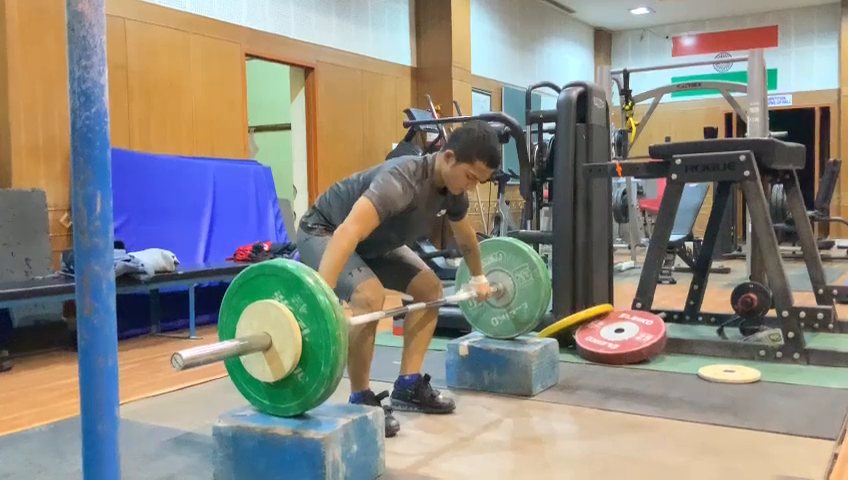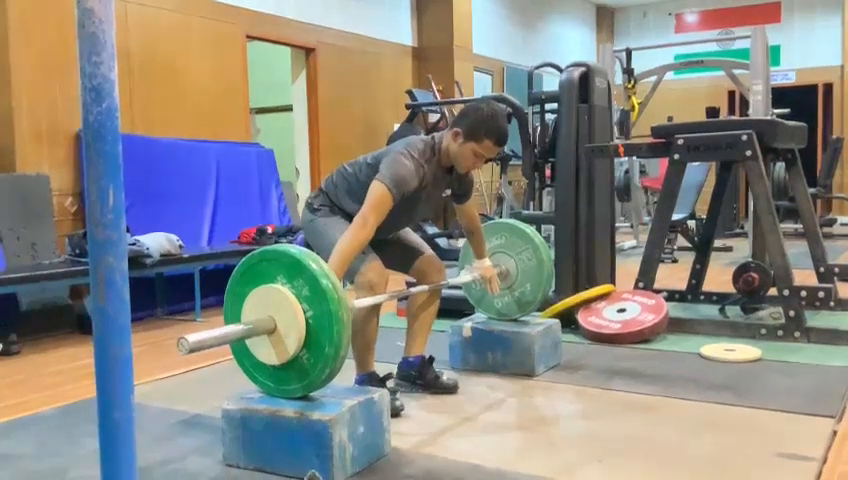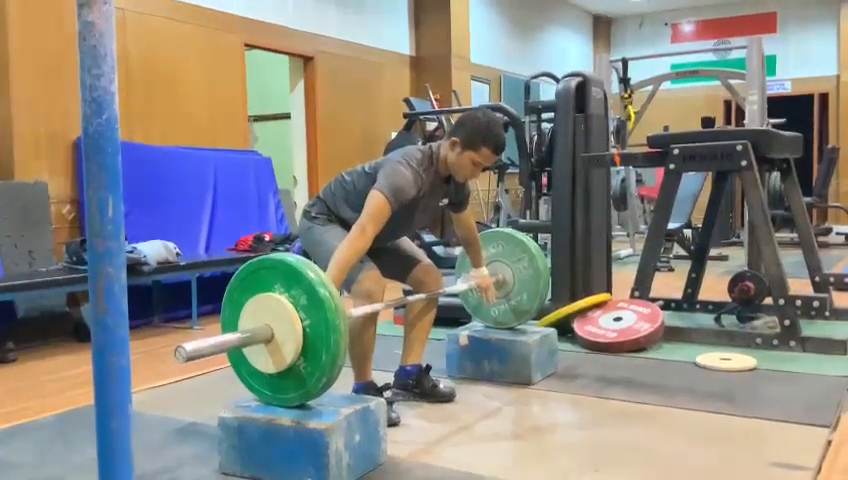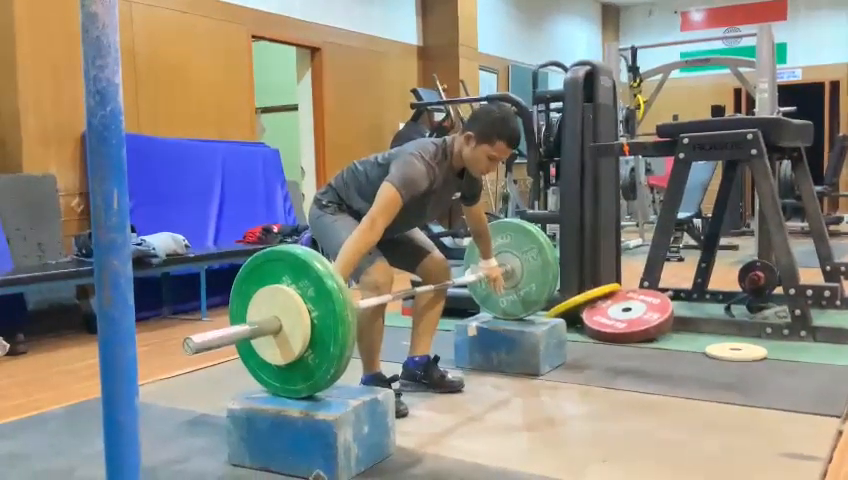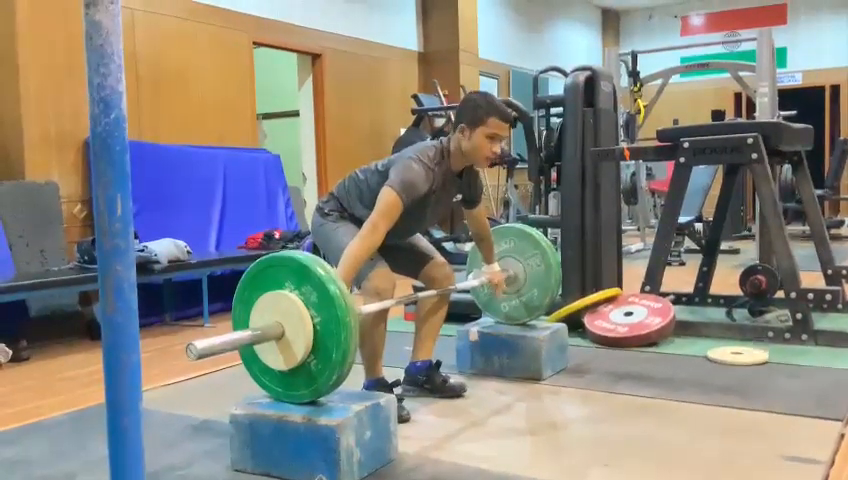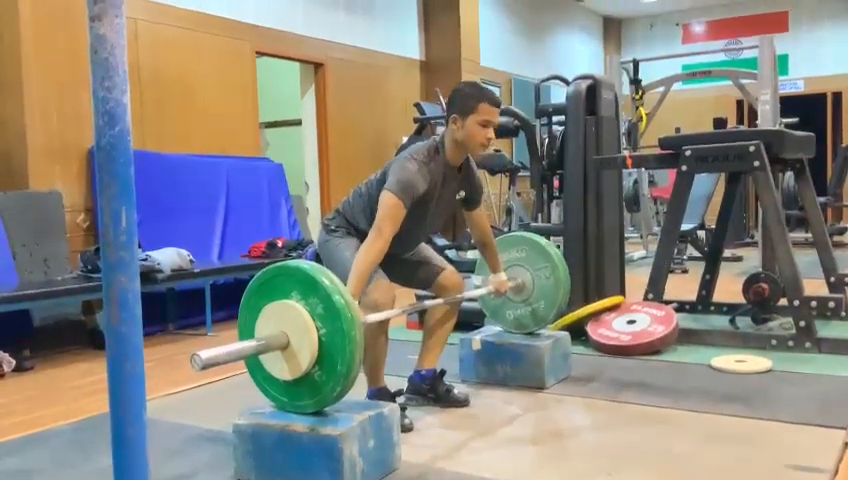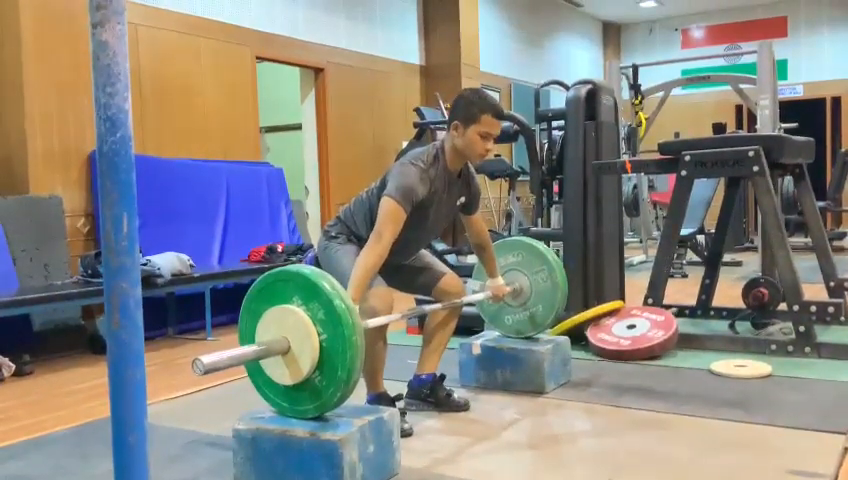
dt=0.7s
person 1, frame 1
left shoulder: (454, 192)
right shoulder: (401, 180)
left elbow: (466, 238)
right elbow: (346, 234)
left wrist: (479, 280)
left hip: (374, 240)
right hip: (323, 232)
left knee: (430, 289)
right knee: (370, 295)
left ankle: (409, 386)
right ankle: (361, 399)
person 1, frame 2
left shoulder: (459, 173)
right shoulder: (409, 161)
left elbow: (470, 222)
right elbow: (364, 222)
left wrist: (483, 262)
left hip: (379, 220)
right hip: (328, 212)
left knee: (432, 271)
right knee: (372, 277)
left ankle: (412, 367)
right ankle: (366, 381)
person 1, frame 3
left shoulder: (456, 182)
right shoulder: (407, 171)
left elbow: (468, 232)
right elbow: (362, 231)
left wrist: (480, 271)
left hip: (376, 228)
right hip: (326, 221)
left knee: (429, 280)
right knee: (370, 286)
left ankle: (409, 376)
right ankle: (364, 390)
person 1, frame 4
left shoulder: (469, 175)
right shoulder: (419, 163)
left elbow: (478, 224)
right elbow: (372, 224)
left wrist: (489, 262)
left hip: (386, 217)
right hip: (336, 210)
left knee: (438, 270)
right knee: (378, 278)
left ankle: (417, 367)
right ankle: (372, 381)
person 1, frame 5
left shoulder: (468, 176)
right shoulder: (419, 167)
left elbow: (480, 230)
right elbow: (373, 230)
left wrist: (492, 267)
left hip: (390, 226)
right hip: (338, 217)
left knee: (442, 276)
right knee: (380, 284)
left ankle: (419, 372)
right ankle: (374, 387)
person 1, frame 6
left shoulder: (467, 174)
right shoulder: (415, 167)
left elbow: (482, 233)
right elbow: (379, 235)
left wrist: (498, 274)
right wrist: (348, 301)
left hip: (398, 242)
right hip: (345, 234)
left knee: (451, 284)
right knee: (380, 297)
left ankle: (423, 380)
right ankle: (378, 396)
person 1, frame 7
left shoulder: (466, 180)
right shoulder: (415, 172)
left elbow: (479, 237)
right elbow: (378, 240)
left wrist: (495, 279)
right wrist: (349, 305)
left hip: (398, 248)
right hip: (346, 241)
left knee: (452, 289)
right knee: (378, 303)
left ankle: (423, 386)
right ankle: (377, 402)
